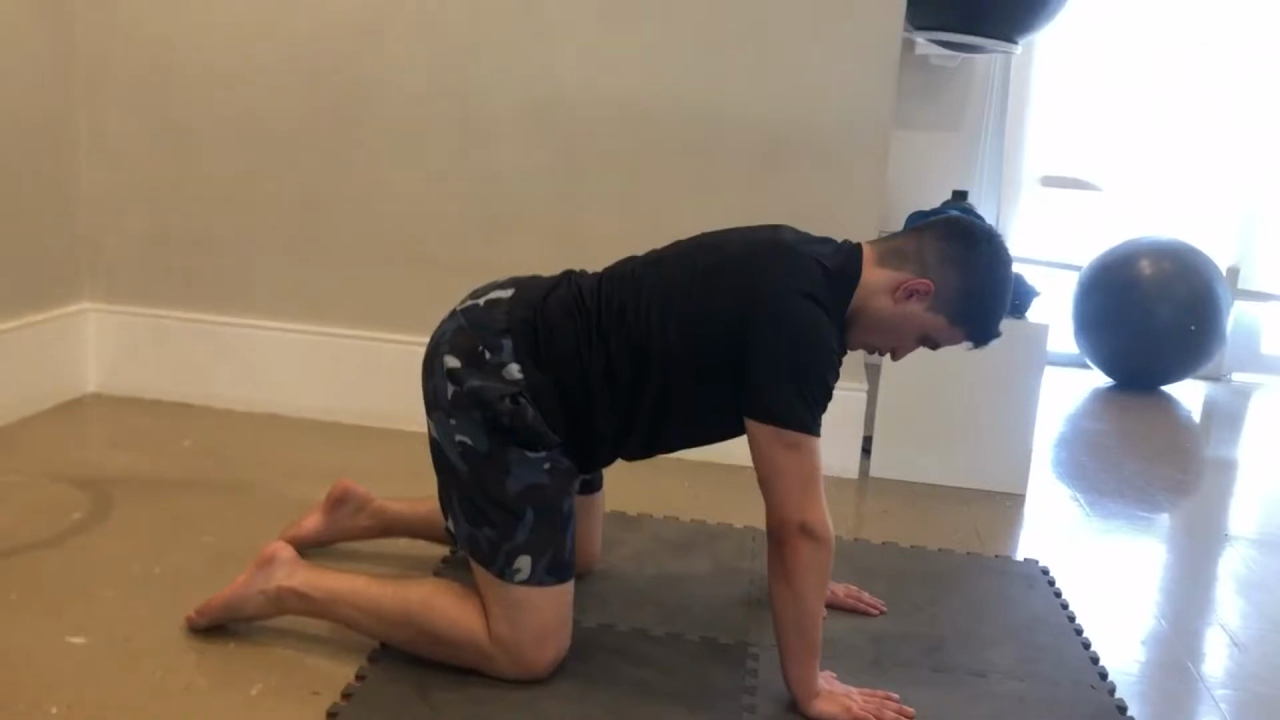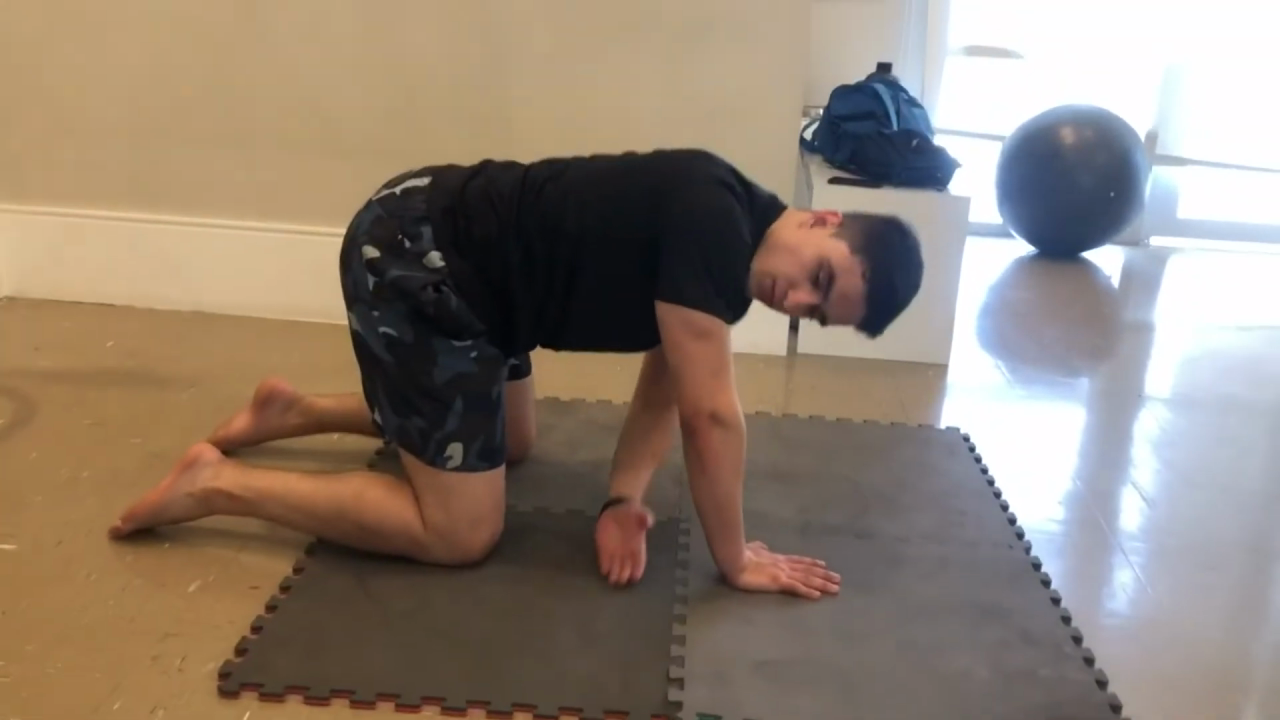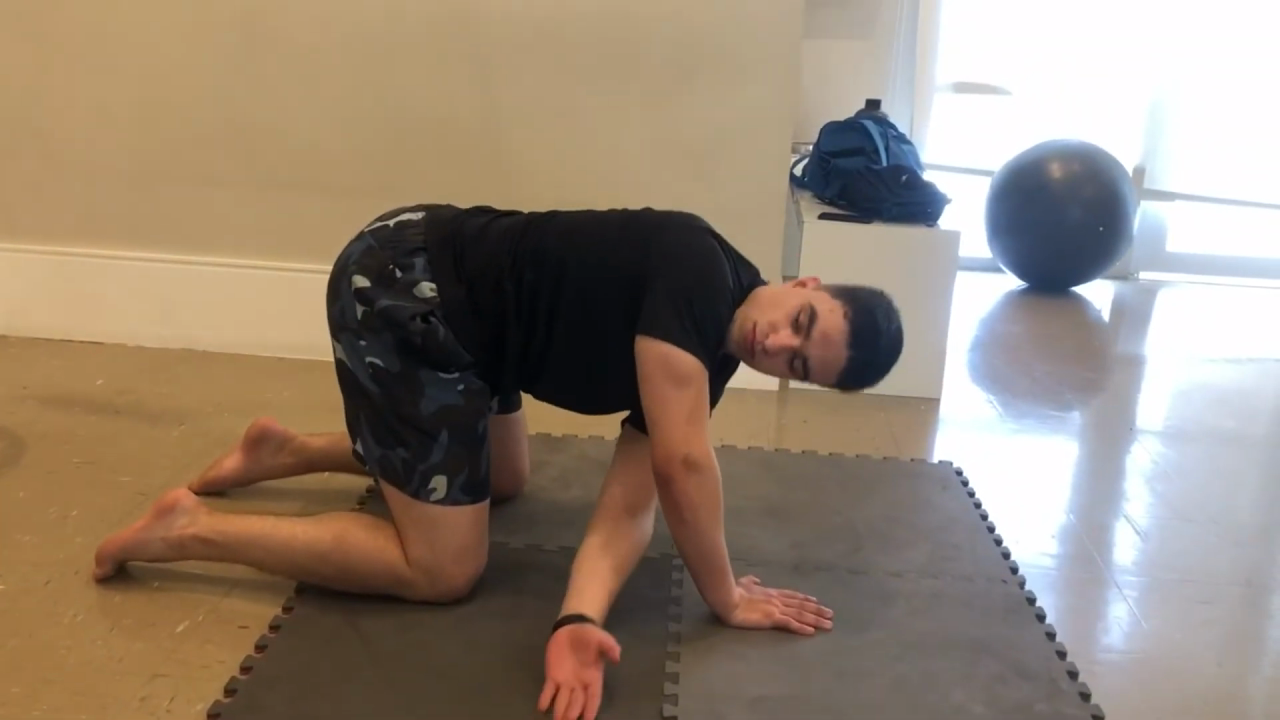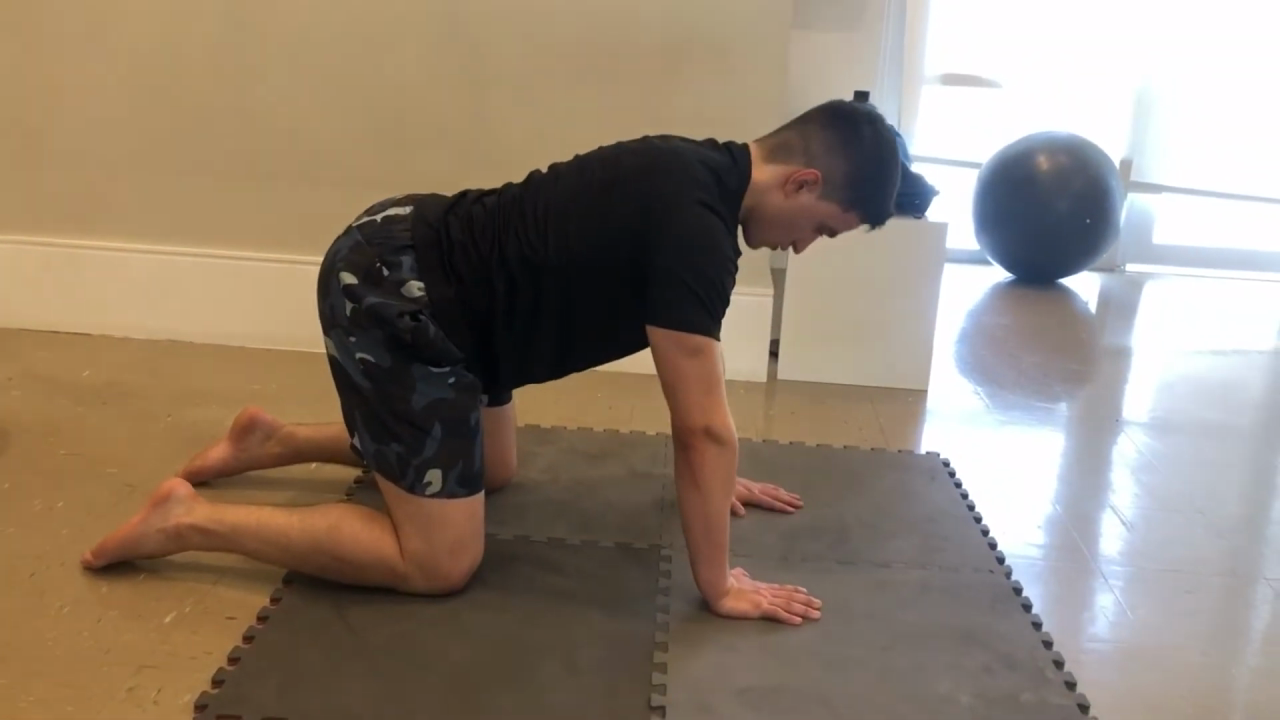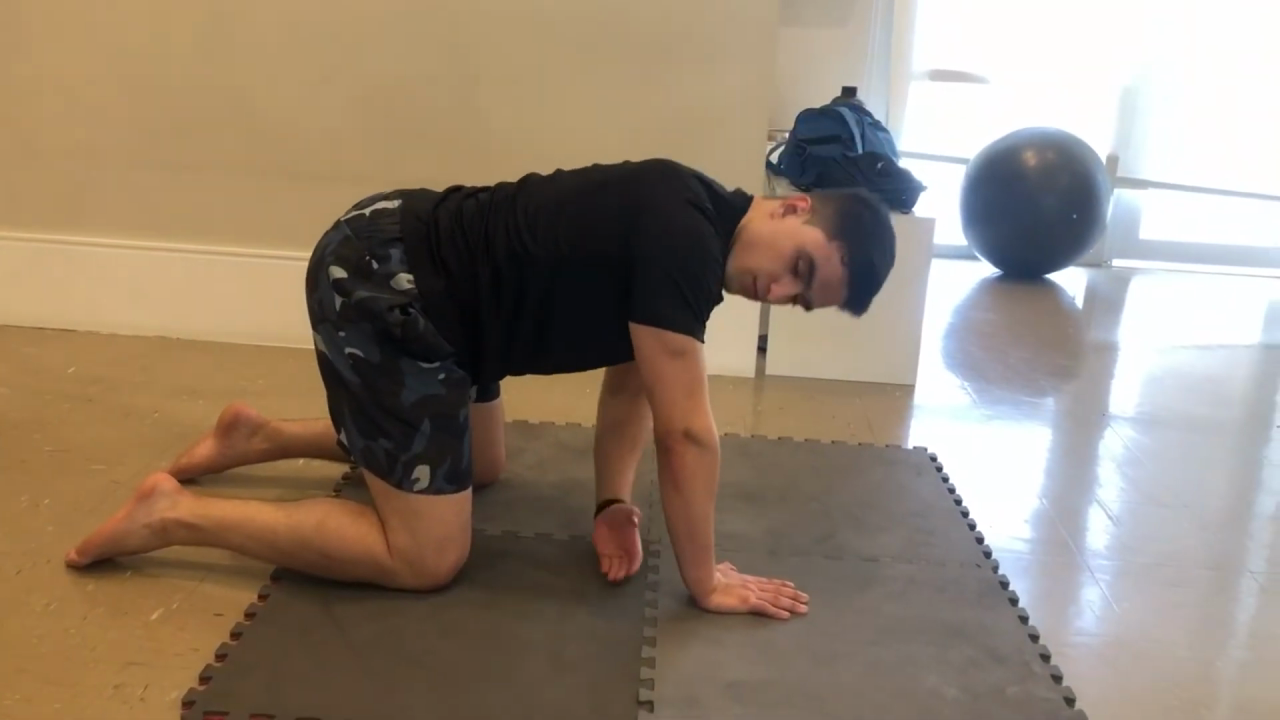
dt=1s
person 1, frame 1
left shoulder: (810, 278)
right shoulder: (799, 318)
right elbow: (799, 523)
left wrist: (804, 579)
left hip: (519, 344)
right hip: (494, 378)
left knee: (574, 557)
right knee: (527, 648)
left ankle: (366, 513)
right ankle: (291, 584)
person 1, frame 2
left shoulder: (733, 251)
right shoulder: (713, 218)
left elbow: (665, 389)
right elbow: (710, 414)
left wrist: (622, 499)
right wrist: (736, 560)
left hip: (446, 255)
right hip: (412, 259)
left knee: (510, 443)
right knee: (462, 532)
left ankle: (295, 408)
right ankle: (219, 483)
person 1, frame 3
left shoulder: (709, 354)
right shoulder: (696, 271)
left elbow: (630, 503)
right elbow: (682, 464)
left wrist: (578, 621)
right wrist: (727, 596)
left hip: (432, 295)
right hip: (399, 291)
left knee: (502, 481)
right knee: (444, 568)
left ankle: (285, 449)
right ankle: (193, 529)
person 1, frame 4
left shoulder: (697, 178)
right shoulder: (695, 226)
right elbow: (702, 427)
left wrist: (714, 476)
right wrist: (717, 584)
left hip: (410, 257)
right hip: (392, 295)
left knee: (490, 471)
right knee: (440, 562)
left ankle: (274, 440)
right ankle: (190, 520)
person 1, frame 5
left shoulder: (692, 227)
right shoulder: (684, 235)
left elbow: (629, 381)
right elbow: (687, 433)
left wrist: (613, 505)
right wrist: (705, 581)
left hip: (405, 266)
right hip: (378, 285)
left knee: (478, 467)
right knee: (427, 557)
left ankle: (262, 434)
right ankle: (177, 514)
